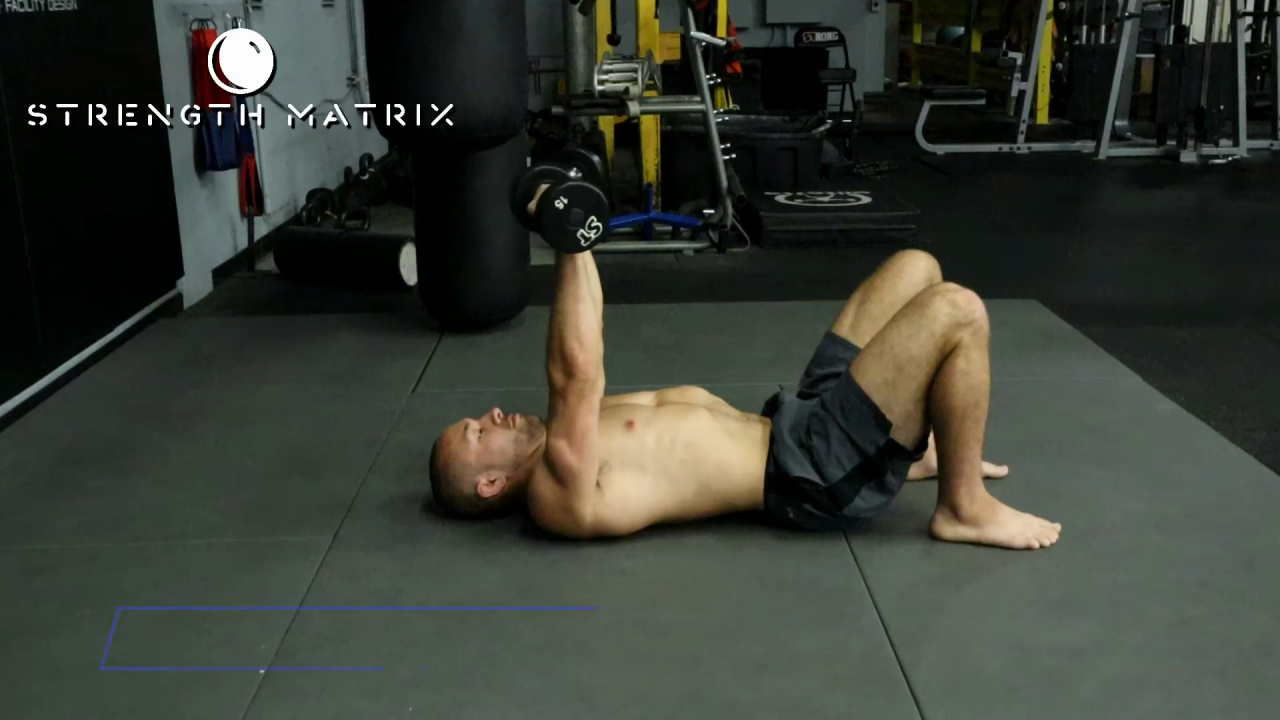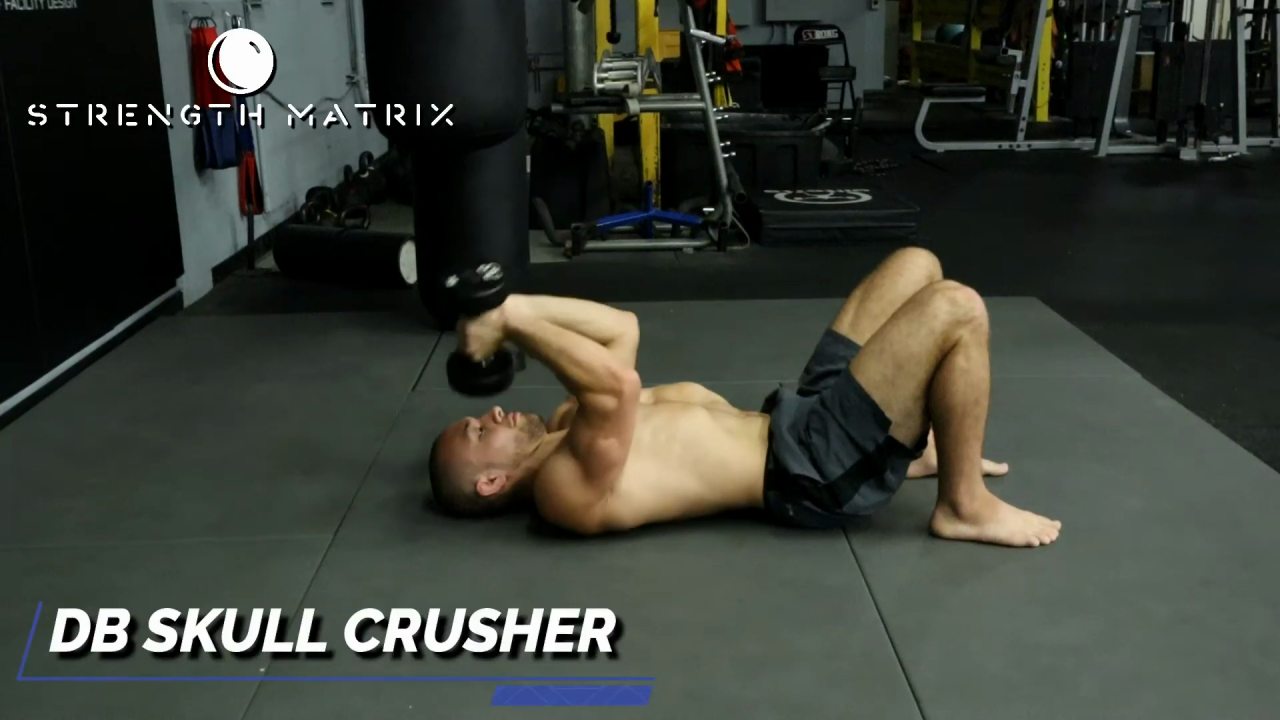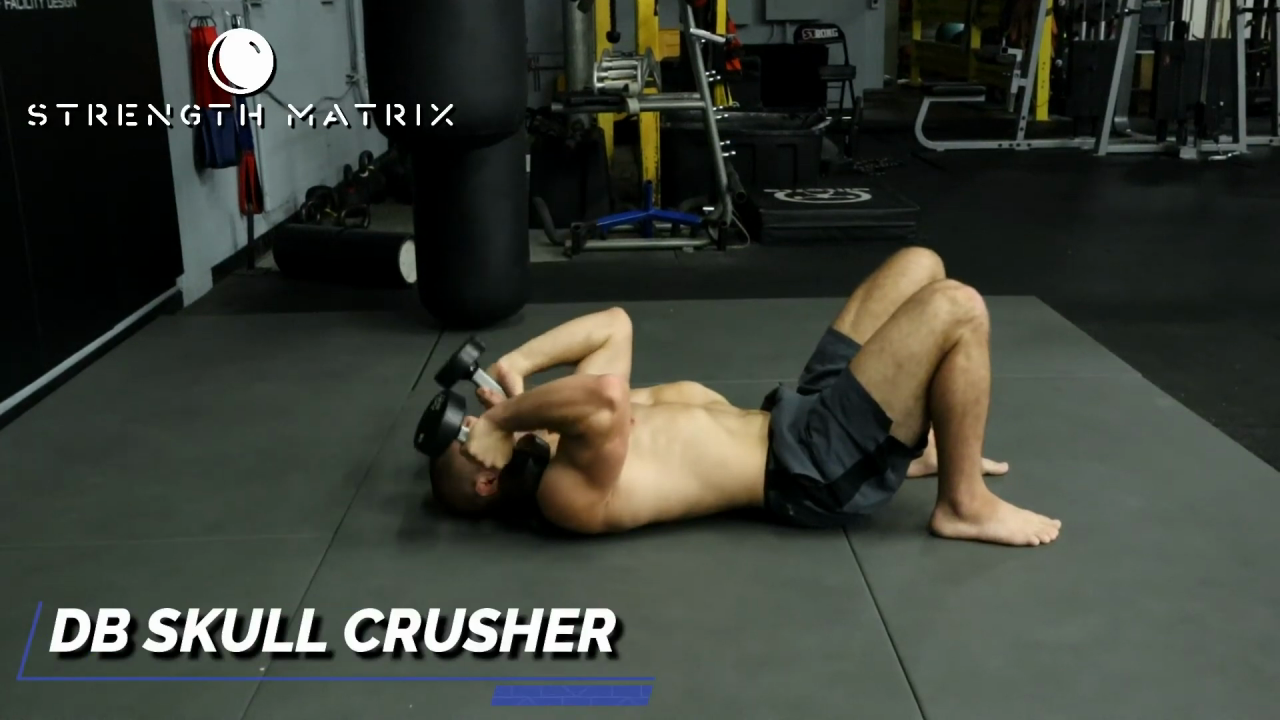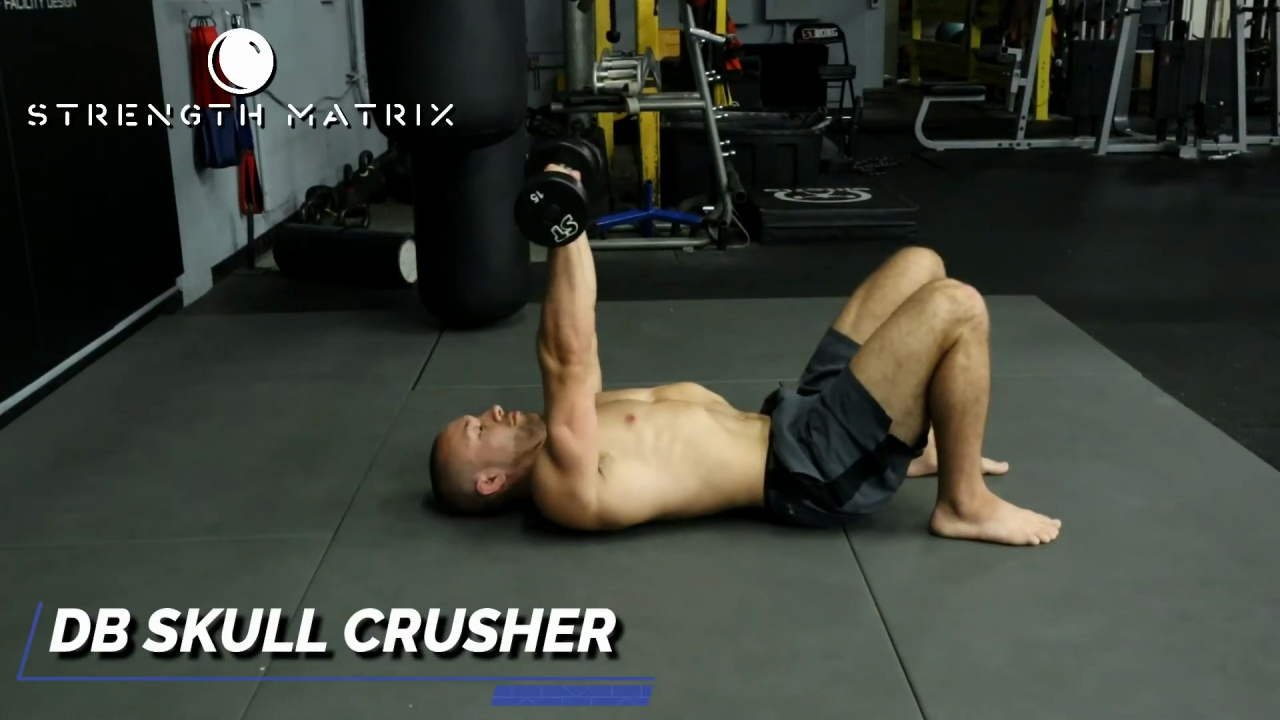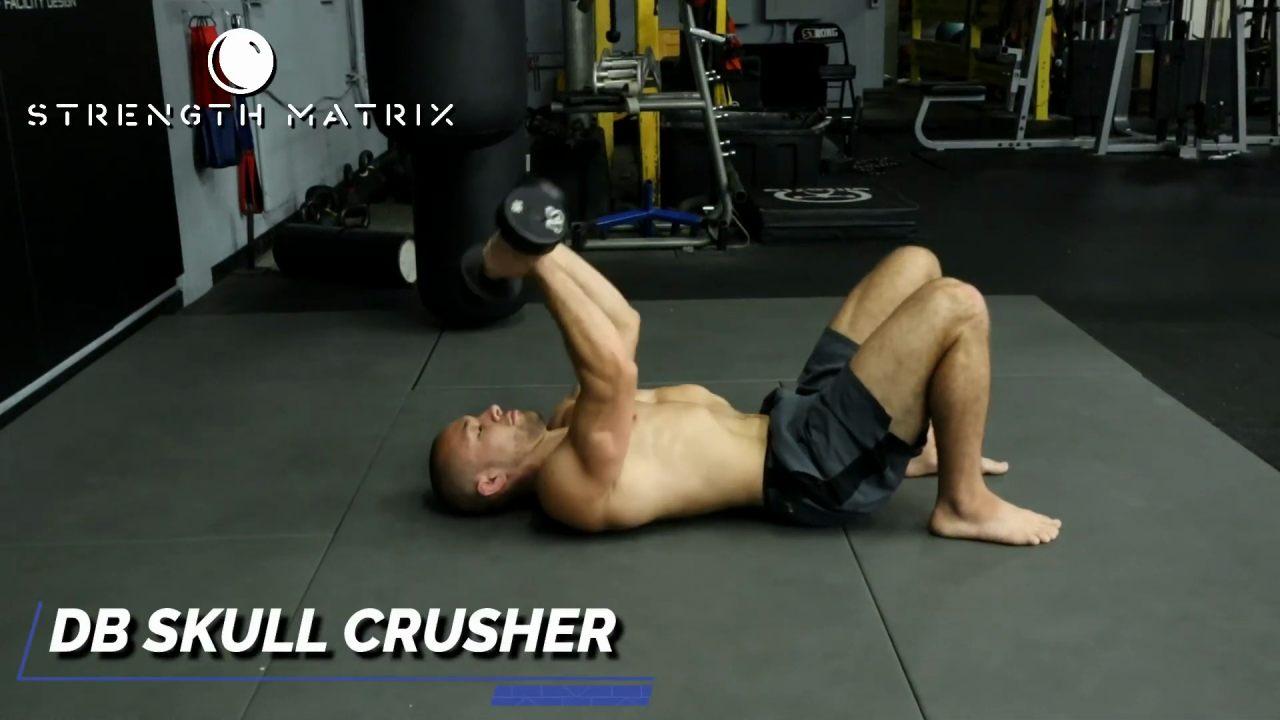
dt=1s
person 1, frame 1
left shoulder: (563, 442)
right shoulder: (558, 496)
left elbow: (579, 355)
right elbow: (576, 377)
right wrist: (571, 246)
left hip: (793, 427)
right hip: (816, 474)
left knee: (915, 269)
right knee: (956, 310)
left ankle: (921, 453)
right ankle: (965, 508)
person 1, frame 2
left shoulder: (565, 431)
right shoulder: (568, 489)
left elbow: (624, 330)
right elbow: (620, 385)
left wrist: (515, 306)
right wrist: (509, 323)
left hip: (797, 419)
right hip: (818, 469)
left knee: (917, 265)
right knee: (957, 308)
left ankle: (919, 447)
right ankle: (966, 506)
person 1, frame 3
left shoulder: (565, 439)
right shoulder: (570, 495)
left elbow: (616, 326)
right elbow: (608, 395)
left wrist: (518, 361)
right wrist: (504, 411)
left hip: (798, 416)
right hip: (817, 468)
left knee: (918, 264)
right knee: (957, 307)
left ankle: (919, 447)
right ankle: (965, 504)
person 1, frame 4
left shoulder: (563, 439)
right shoulder: (565, 486)
left elbow: (572, 362)
right elbow: (567, 358)
left hip: (795, 419)
right hip: (817, 466)
left knee: (920, 264)
right knee: (958, 307)
left ankle: (920, 444)
right ankle: (965, 504)
person 1, frame 5
left shoulder: (568, 428)
right shoulder: (572, 486)
left elbow: (623, 323)
right elbow: (614, 371)
left wrist: (543, 252)
right wrist: (540, 265)
left hip: (796, 420)
right hip: (816, 466)
left knee: (915, 265)
right knee: (957, 306)
left ankle: (917, 447)
right ankle: (966, 506)
